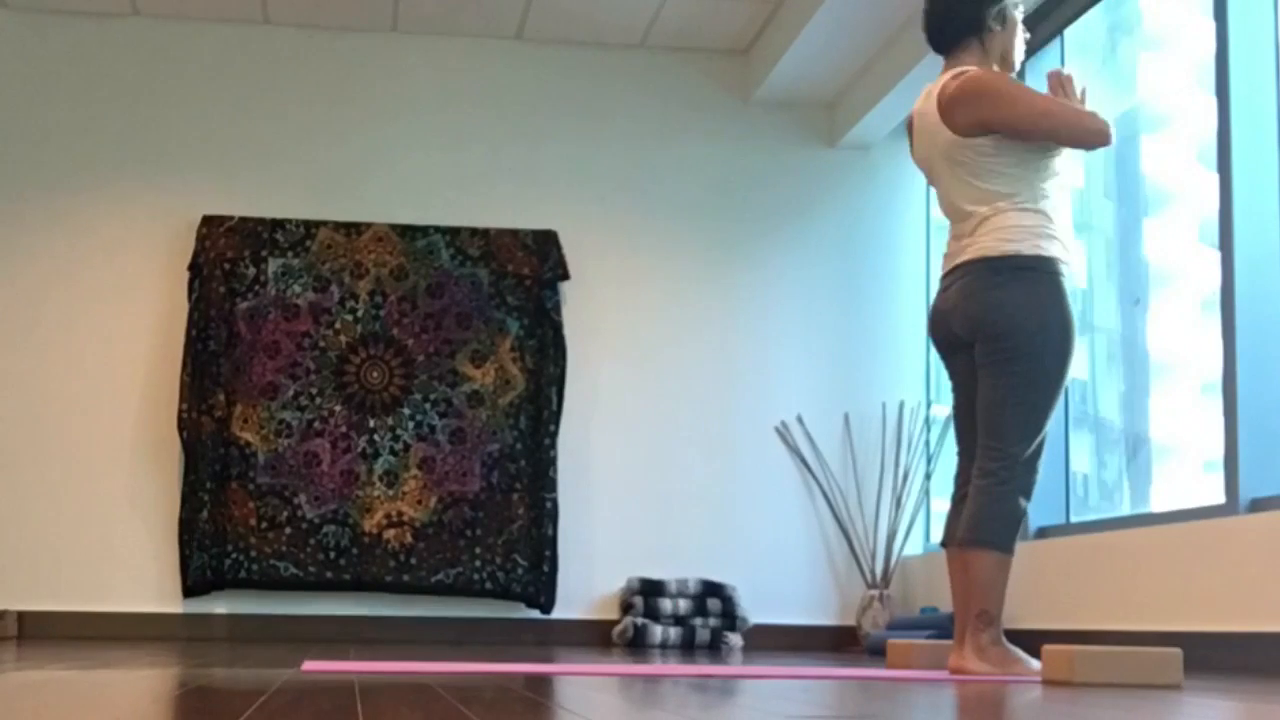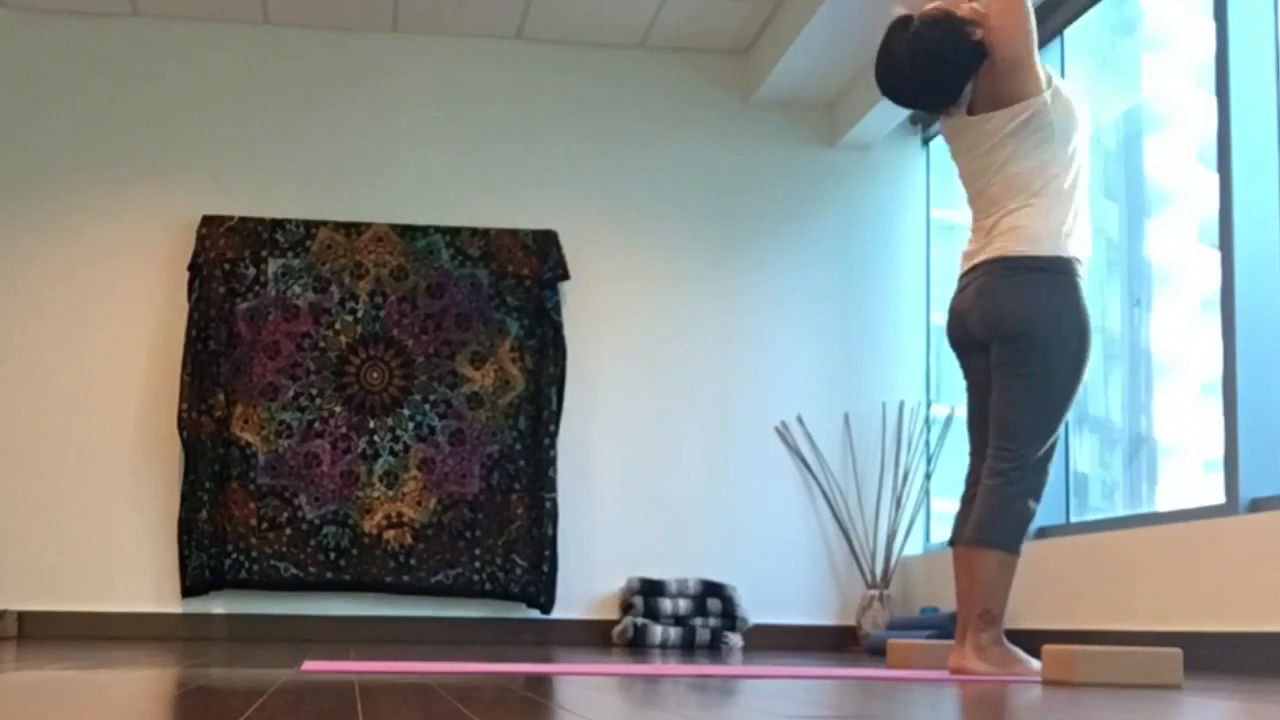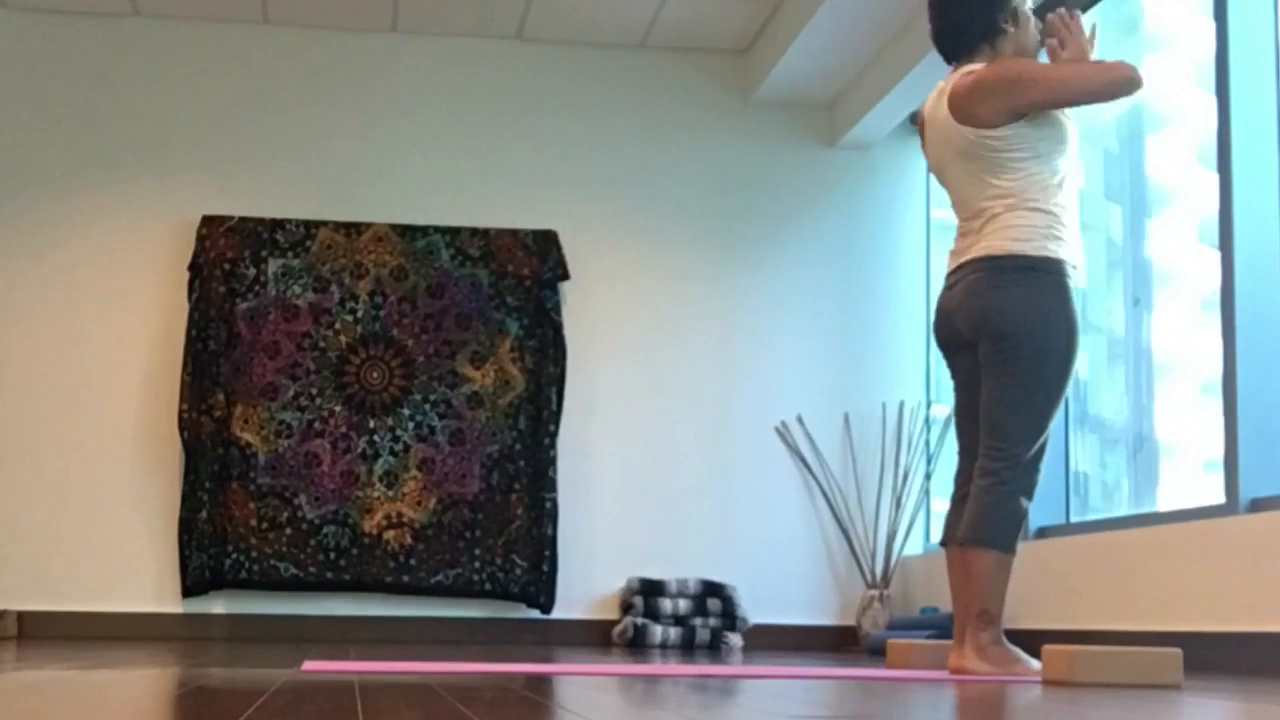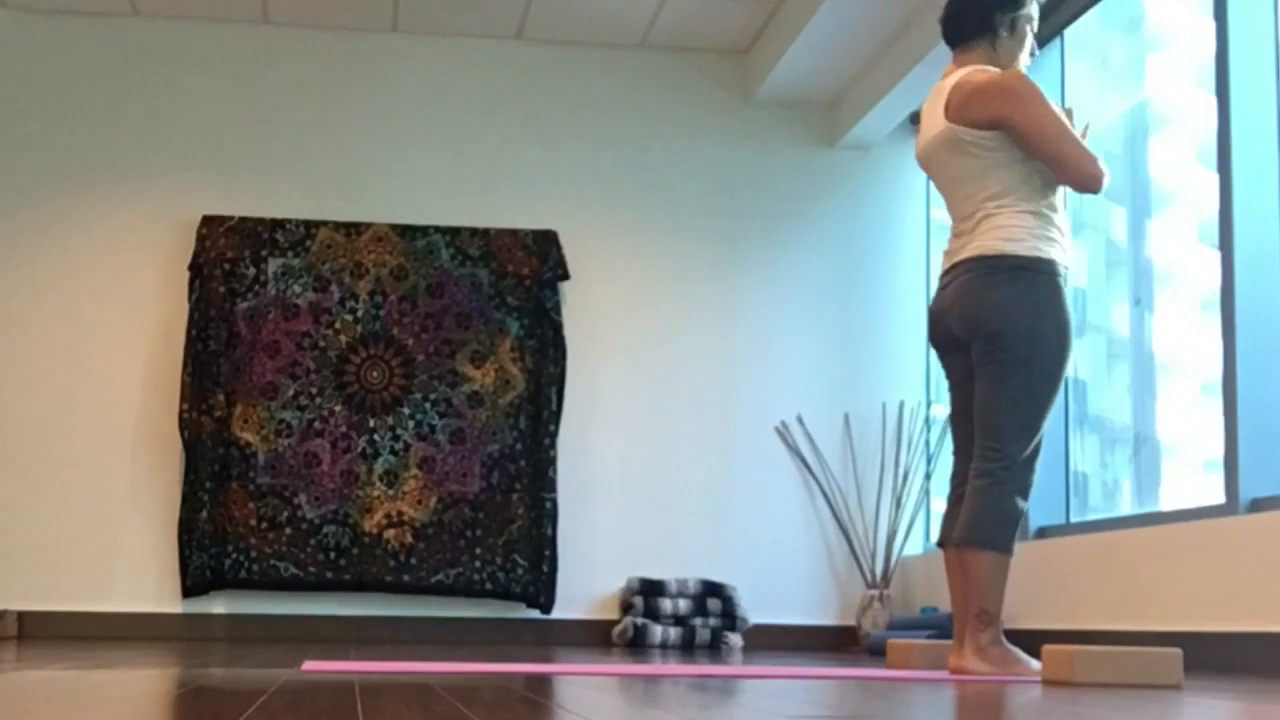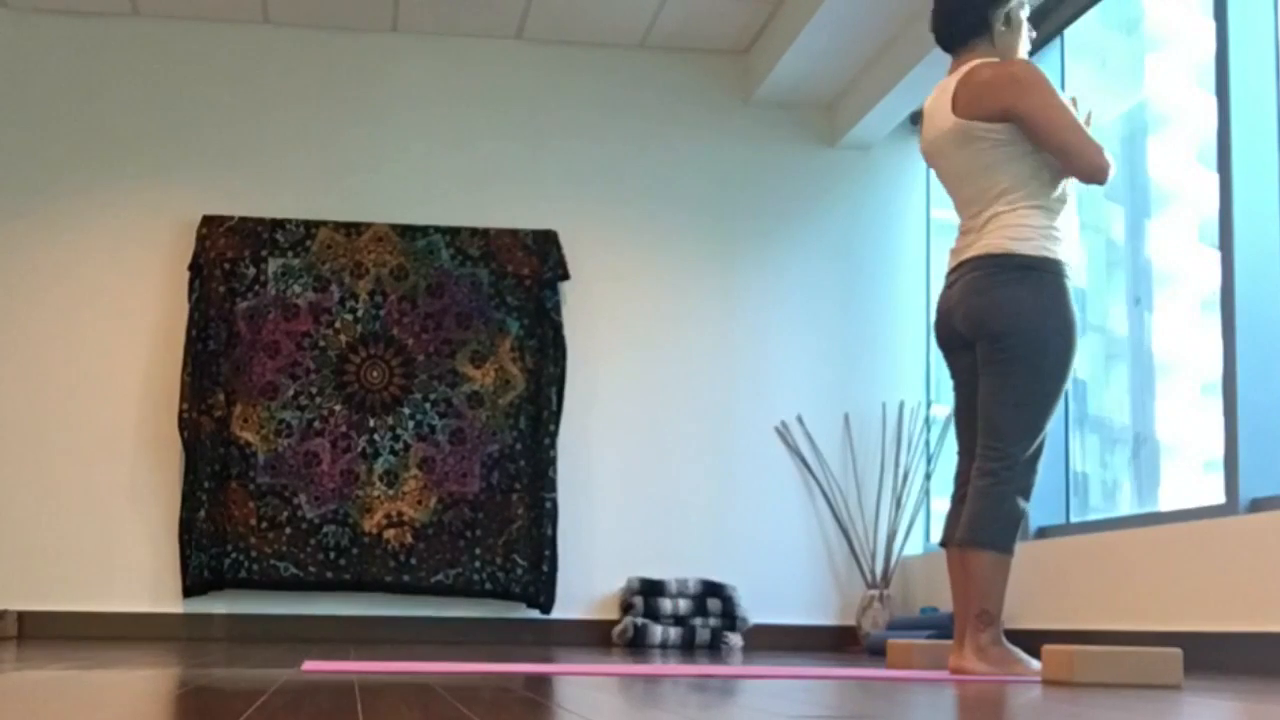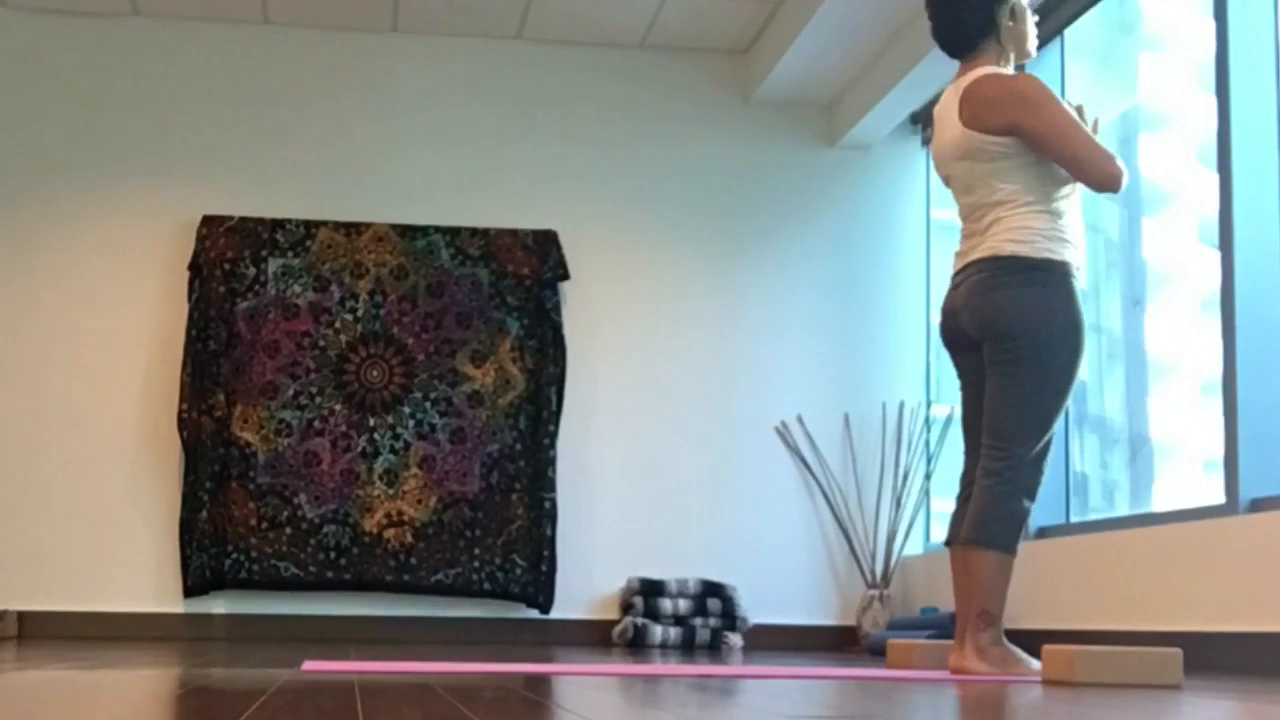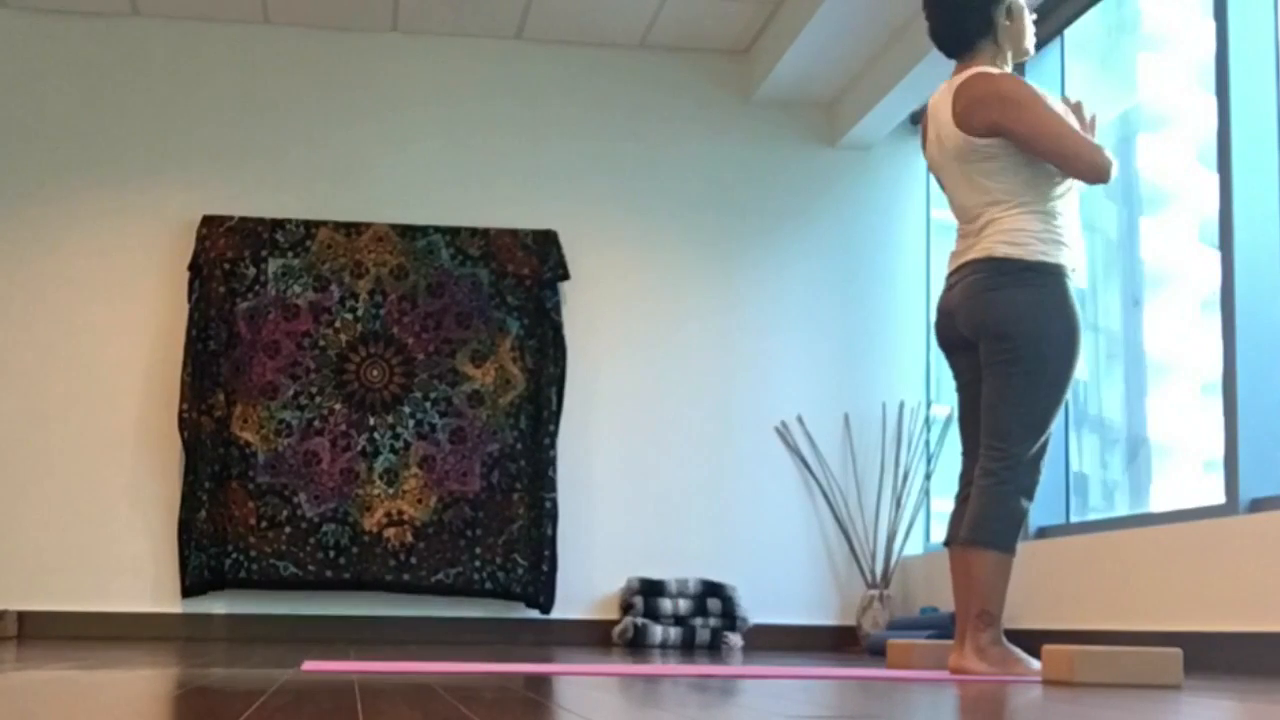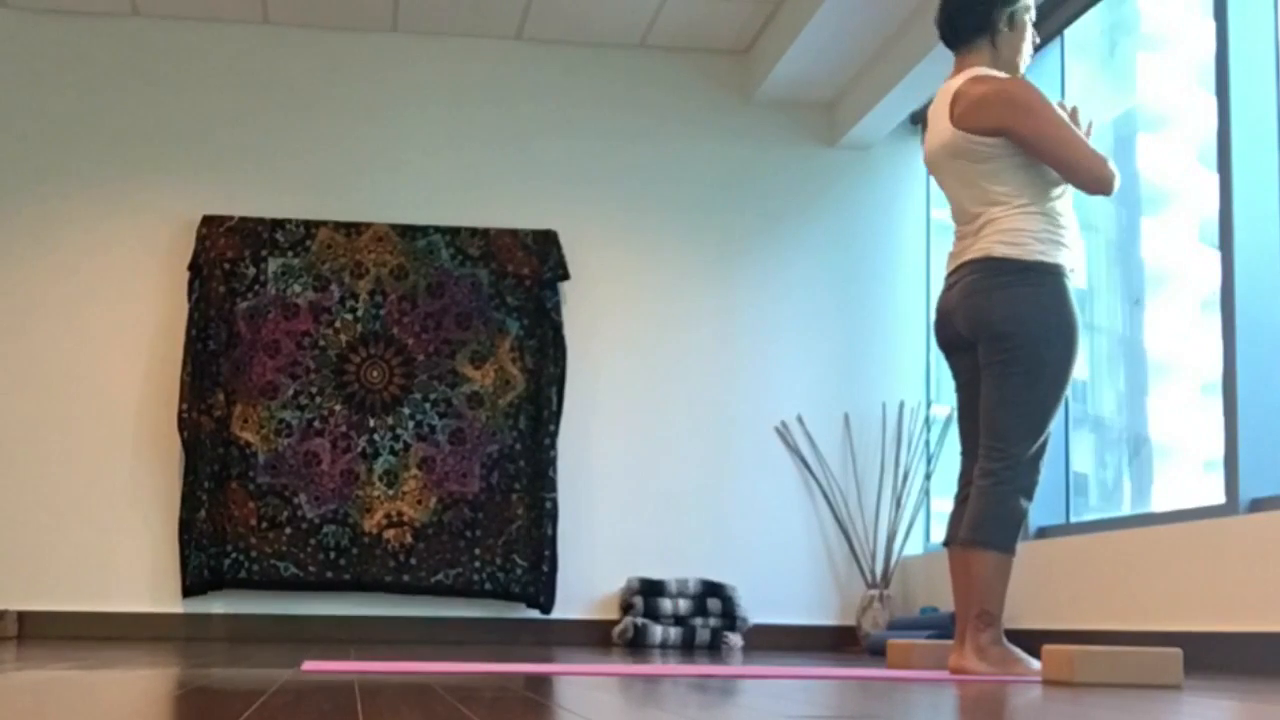
dt=0.2s
person 1, frame 1
left shoulder: (925, 108)
right shoulder: (979, 87)
right elbow: (1093, 130)
right wrist: (1065, 98)
left hip: (961, 292)
right hip: (1018, 284)
left knee: (981, 471)
right knee: (1006, 470)
left ankle: (969, 640)
right ankle: (982, 642)
person 1, frame 2
left shoulder: (957, 101)
right shoulder: (1010, 76)
left hip: (981, 290)
right hip: (1035, 284)
left knee: (991, 471)
right knee: (1015, 469)
left ankle: (970, 638)
right ankle: (982, 643)
person 1, frame 3
left shoulder: (937, 108)
right shoulder: (1001, 84)
right elbow: (1125, 78)
left wrist: (1050, 56)
right wrist: (1073, 55)
left hip: (967, 292)
right hip: (1024, 285)
left knee: (980, 472)
right knee: (1008, 469)
left ankle: (968, 638)
right ankle: (984, 642)
person 1, frame 4
left shoulder: (934, 109)
right shoulder: (1000, 88)
right elbow: (1088, 175)
left wrist: (1049, 134)
right wrist: (1067, 132)
left hip: (960, 292)
right hip: (1016, 284)
left knee: (974, 471)
right knee: (1003, 469)
left ankle: (967, 640)
right ankle: (982, 643)
person 1, frame 5
left shoulder: (937, 106)
right shoulder: (1006, 80)
right elbow: (1094, 165)
left wrist: (1048, 125)
right wrist: (1069, 123)
left hip: (967, 289)
right hip: (1021, 285)
left knee: (979, 470)
right knee: (1006, 468)
left ankle: (968, 639)
right ankle: (983, 642)
person 1, frame 6
left shoulder: (949, 108)
right shoulder: (1010, 90)
right elbow: (1107, 174)
left wrist: (1061, 136)
right wrist: (1082, 134)
left hip: (973, 291)
right hip: (1028, 286)
left knee: (984, 472)
right knee: (1011, 469)
left ankle: (969, 639)
right ankle: (984, 643)
person 1, frame 7
left shoulder: (944, 104)
right shoulder: (997, 89)
right elbow: (1097, 166)
left wrist: (1062, 128)
right wrist: (1079, 127)
left hip: (969, 292)
right hip: (1023, 287)
left knee: (984, 470)
right knee: (1009, 469)
left ankle: (968, 639)
right ankle: (983, 643)
person 1, frame 8
left shoulder: (942, 108)
right shoulder: (1001, 92)
right elbow: (1100, 177)
left wrist: (1055, 135)
right wrist: (1076, 134)
left hip: (967, 292)
right hip: (1022, 287)
left knee: (981, 471)
right knee: (1009, 469)
left ankle: (968, 640)
right ankle: (983, 642)
